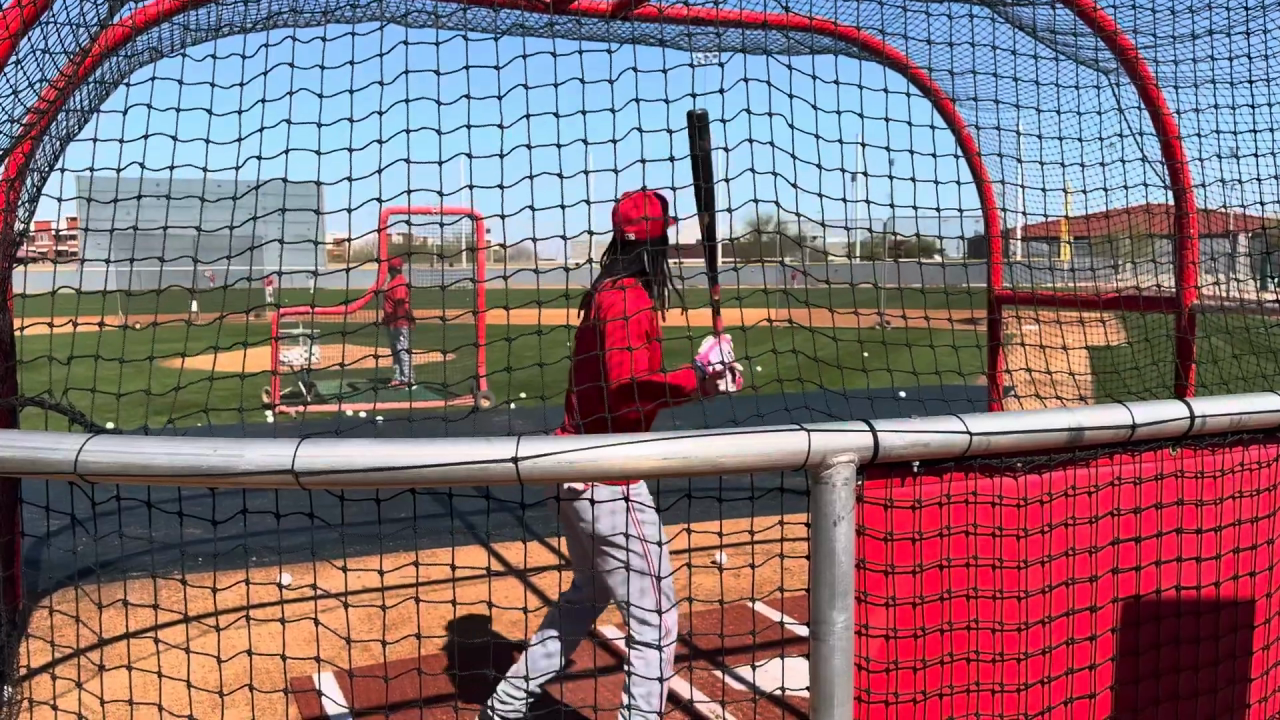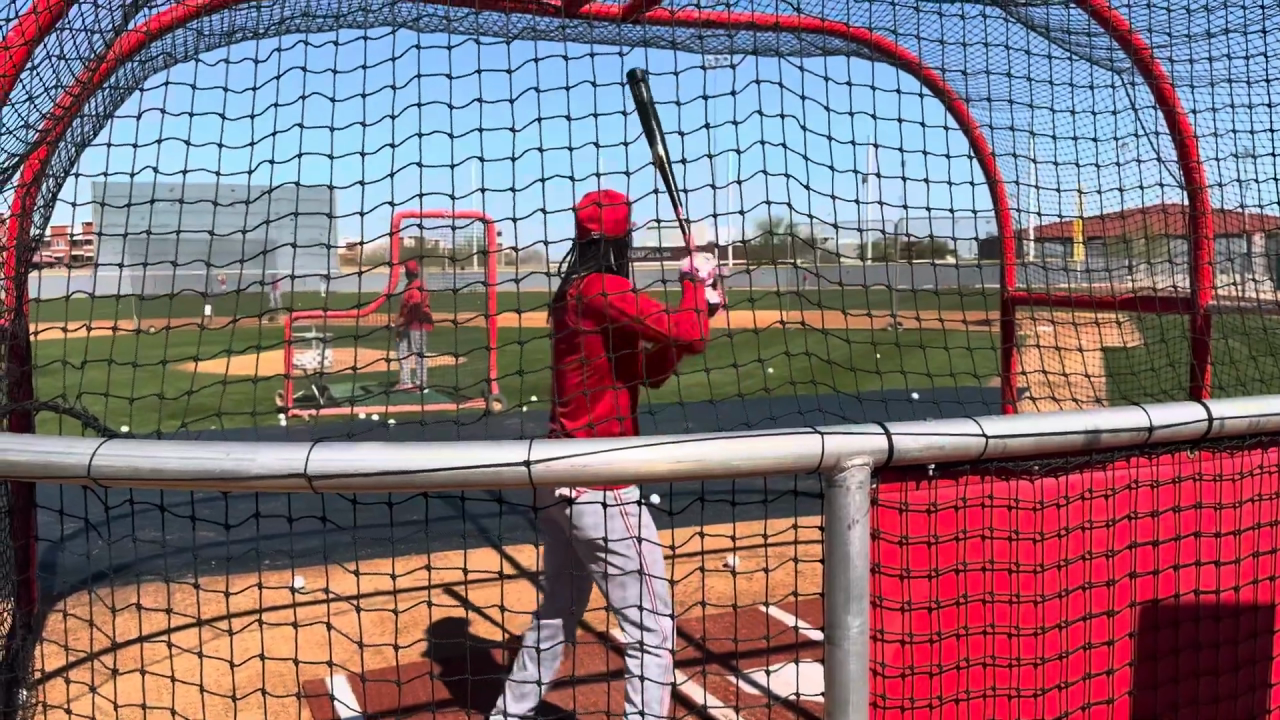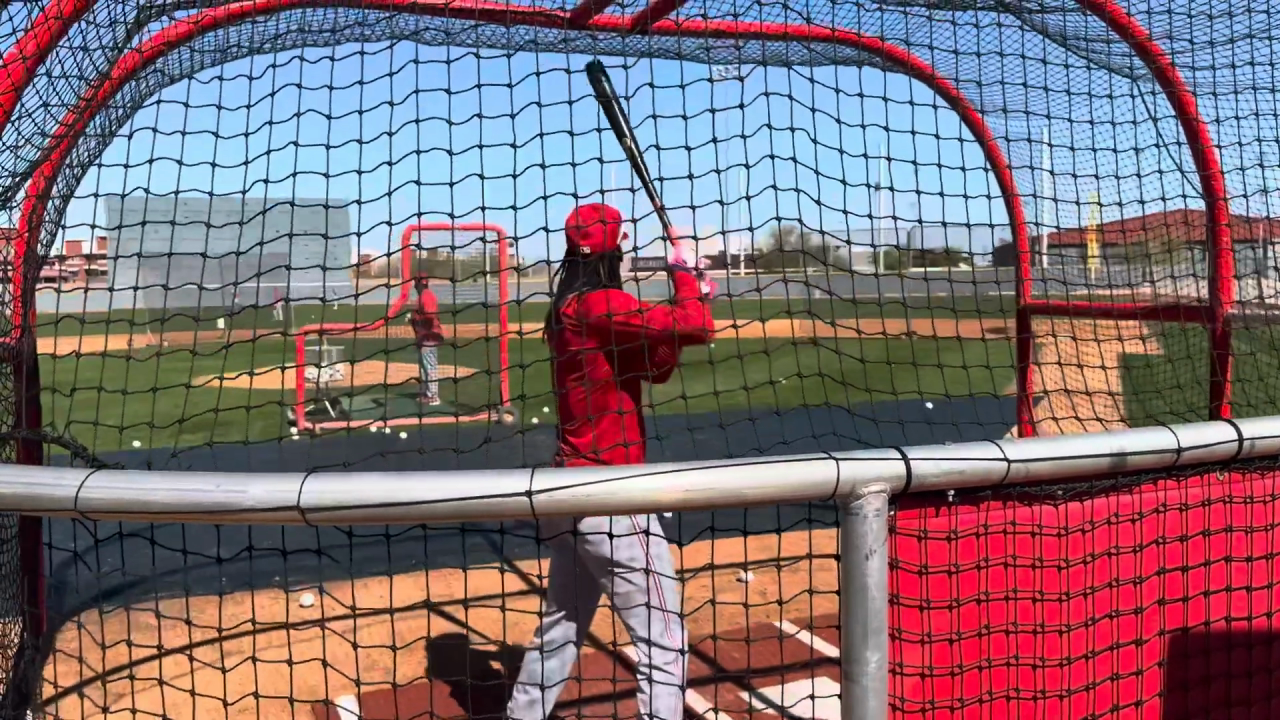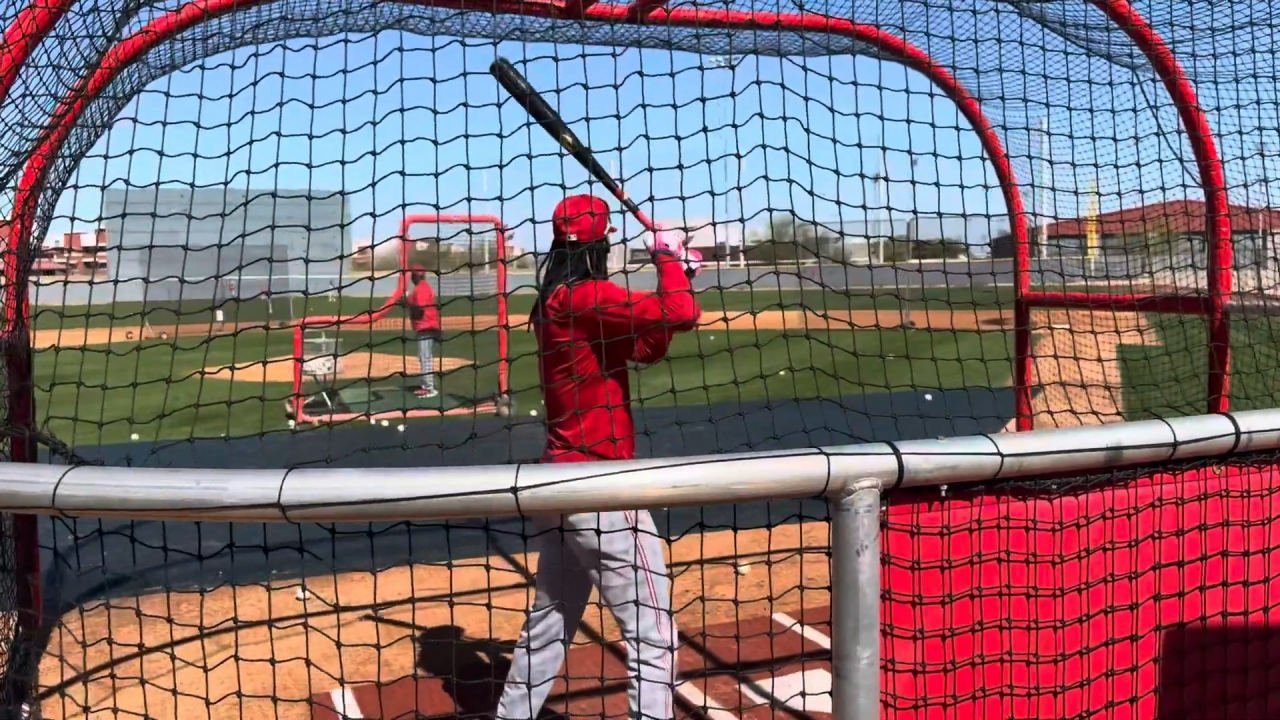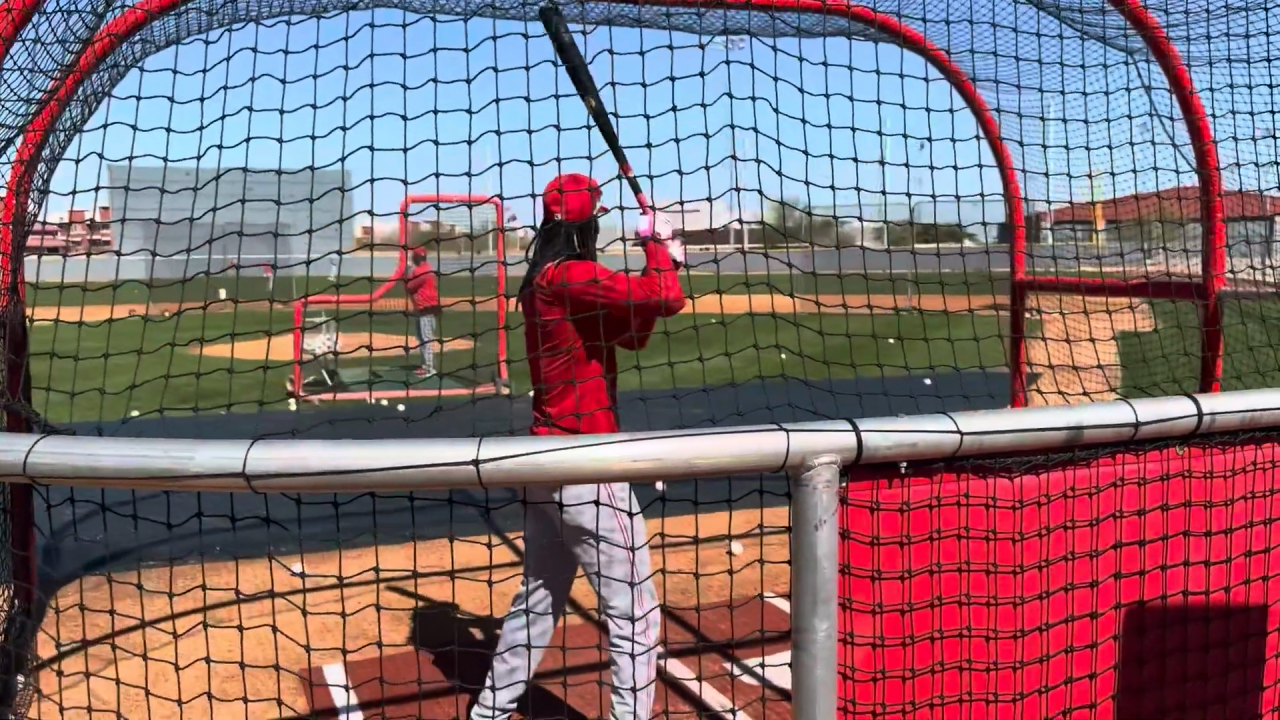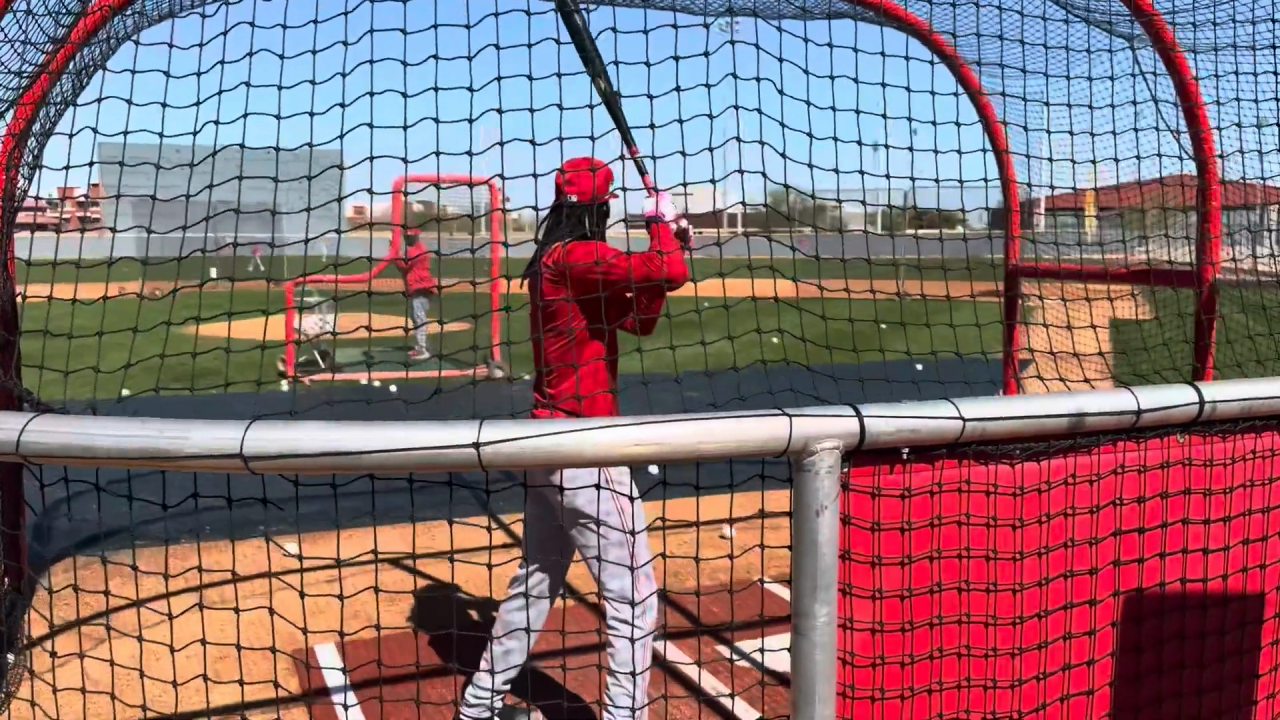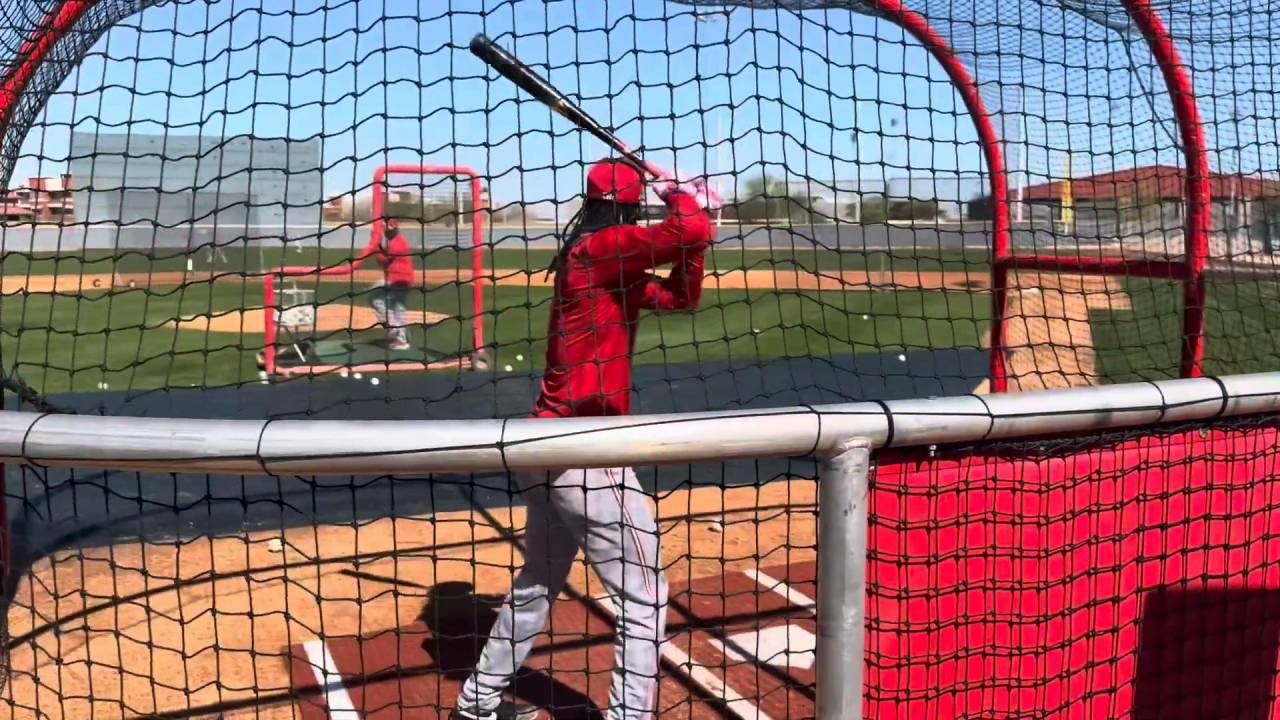
dt=0.7s
person 1, frame 1
left shoulder: (607, 292)
right shoulder: (628, 298)
right elbow: (629, 395)
left wrist: (697, 381)
right wrist: (696, 374)
left hip: (573, 475)
right hip: (606, 481)
left knee: (585, 595)
right knee: (655, 619)
person 1, frame 2
left shoulder: (572, 295)
right shoulder: (604, 291)
left elbow: (650, 371)
right elbow: (689, 337)
left wrist: (697, 306)
right wrist: (694, 281)
left hip: (560, 479)
right hip: (597, 485)
left knee: (558, 609)
right knee: (651, 624)
person 1, frame 3
left shoulder: (568, 310)
right shoulder: (600, 305)
left elbow: (656, 366)
right elbow: (697, 328)
left wrist: (683, 294)
right wrist: (683, 272)
left knee: (561, 628)
right knee: (663, 640)
person 1, frame 4
left shoulder: (557, 300)
right shoulder: (586, 296)
left elbow: (648, 346)
right elbow: (683, 315)
left wrist: (674, 274)
right wrist: (666, 256)
left knee: (550, 622)
right knee: (654, 635)
person 1, frame 5
left shoulder: (545, 280)
right shoulder: (572, 276)
left elbow: (633, 332)
right elbow: (669, 300)
left wrist: (658, 262)
right wrist: (656, 242)
left knee: (537, 599)
right knee: (636, 613)
person 1, frame 6
left shoulder: (556, 261)
right shoulder: (577, 257)
left elbow: (640, 318)
right elbow: (672, 273)
left wrist: (664, 242)
right wrist: (660, 222)
left knee: (535, 581)
right knee: (634, 598)
person 1, frame 7
left shoulder: (612, 267)
right shoulder: (602, 247)
left elbow: (681, 297)
right elbow: (694, 232)
left wrist: (691, 244)
right wrist: (681, 196)
left knee: (539, 582)
right knee: (643, 597)
